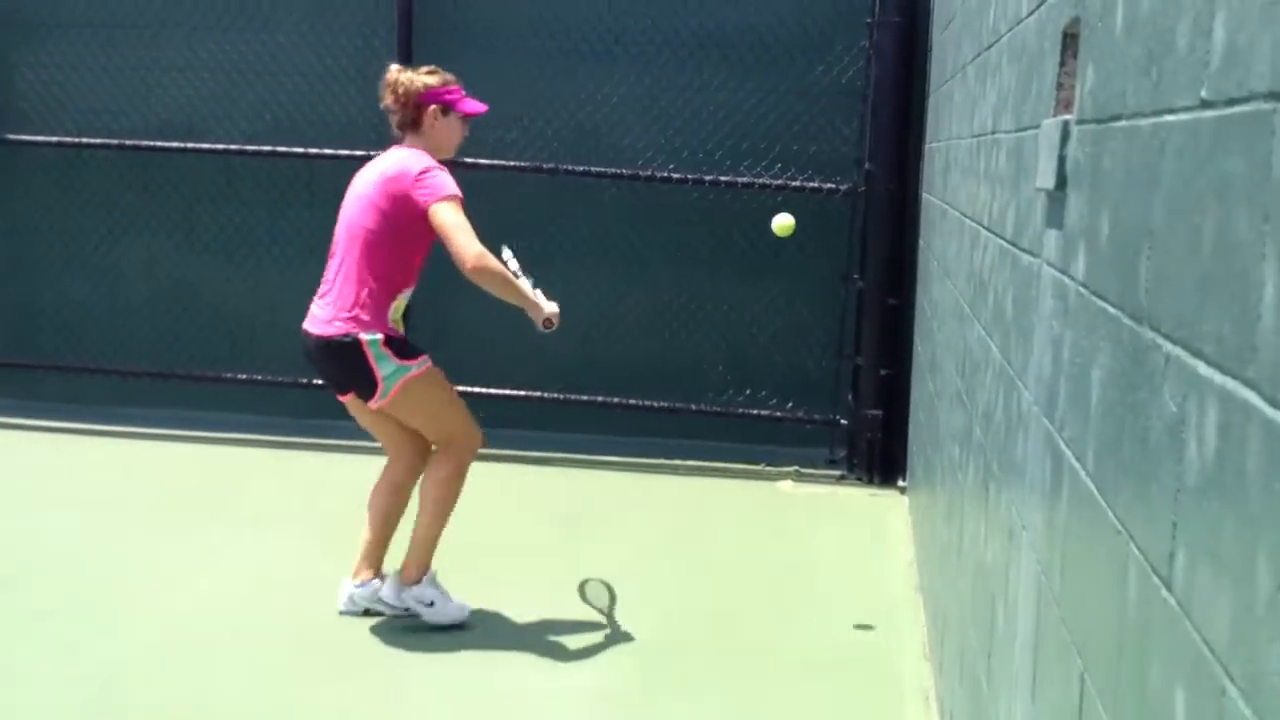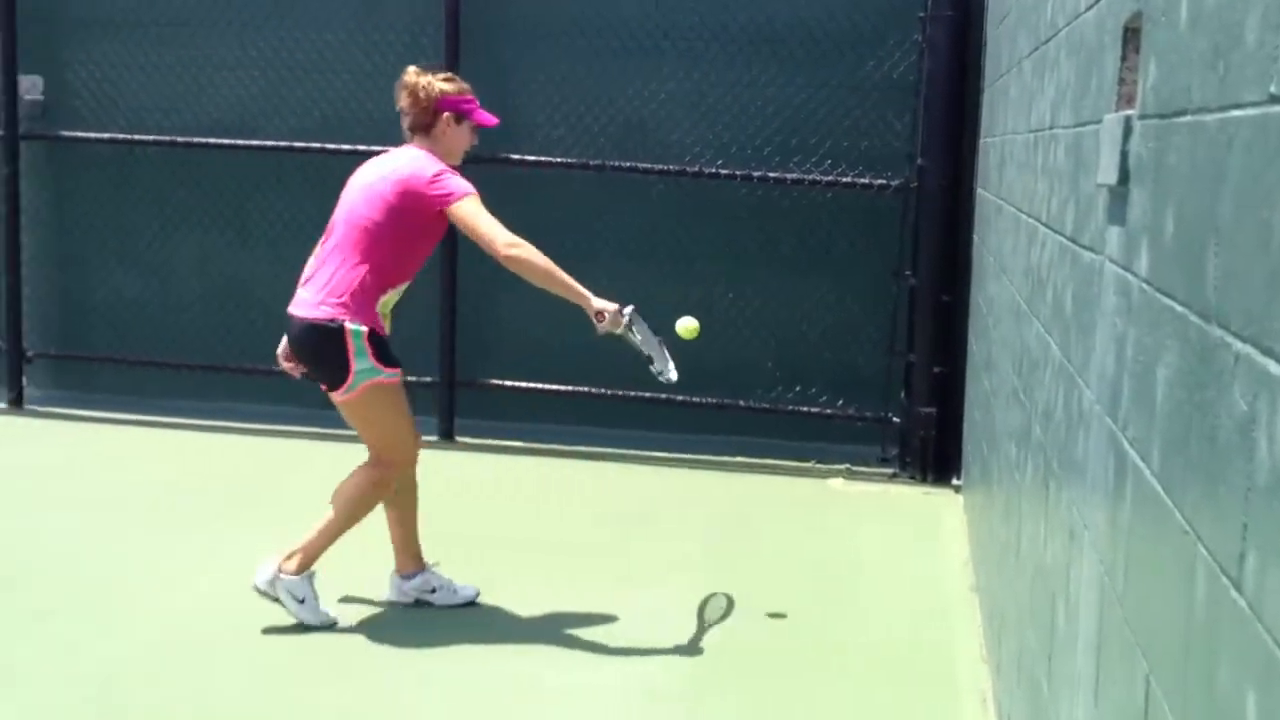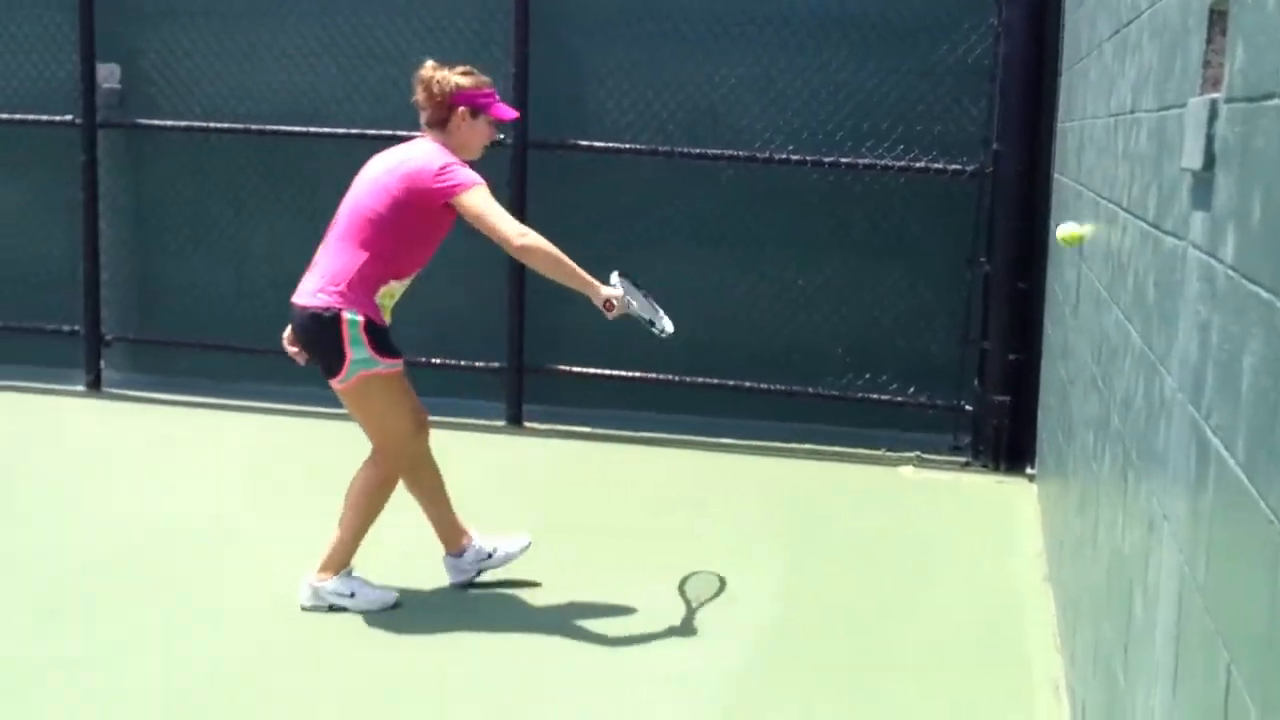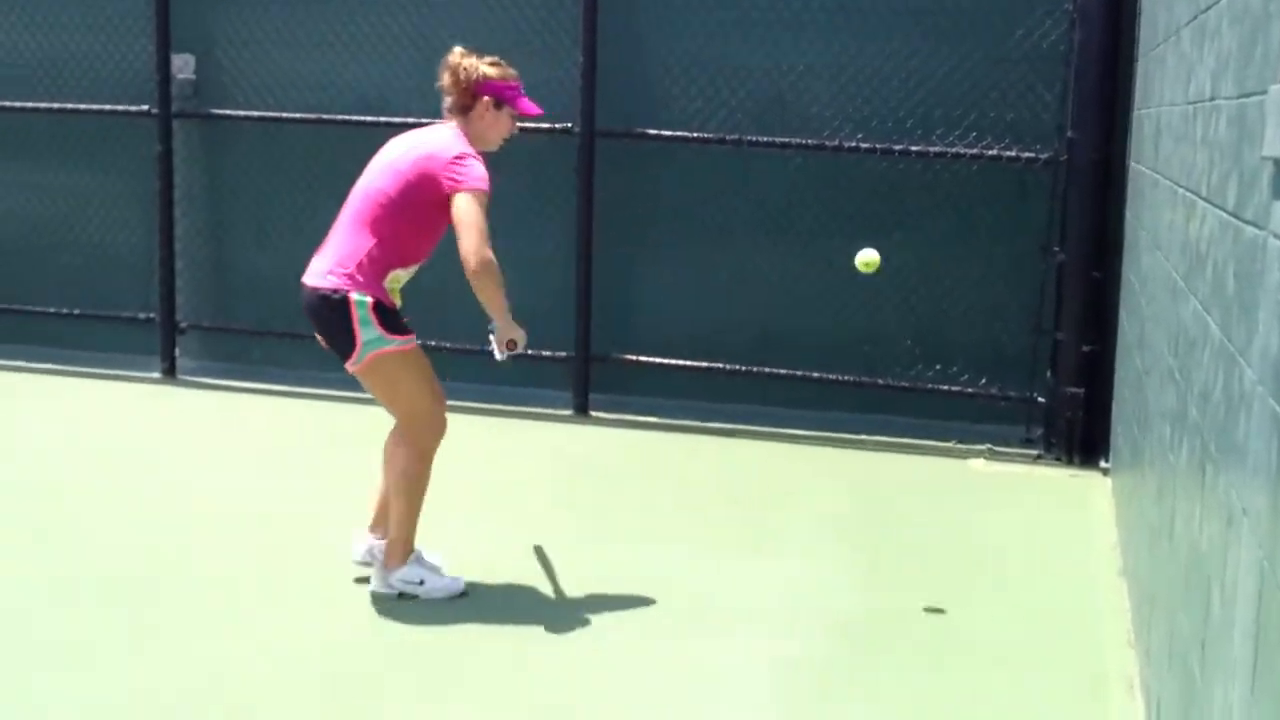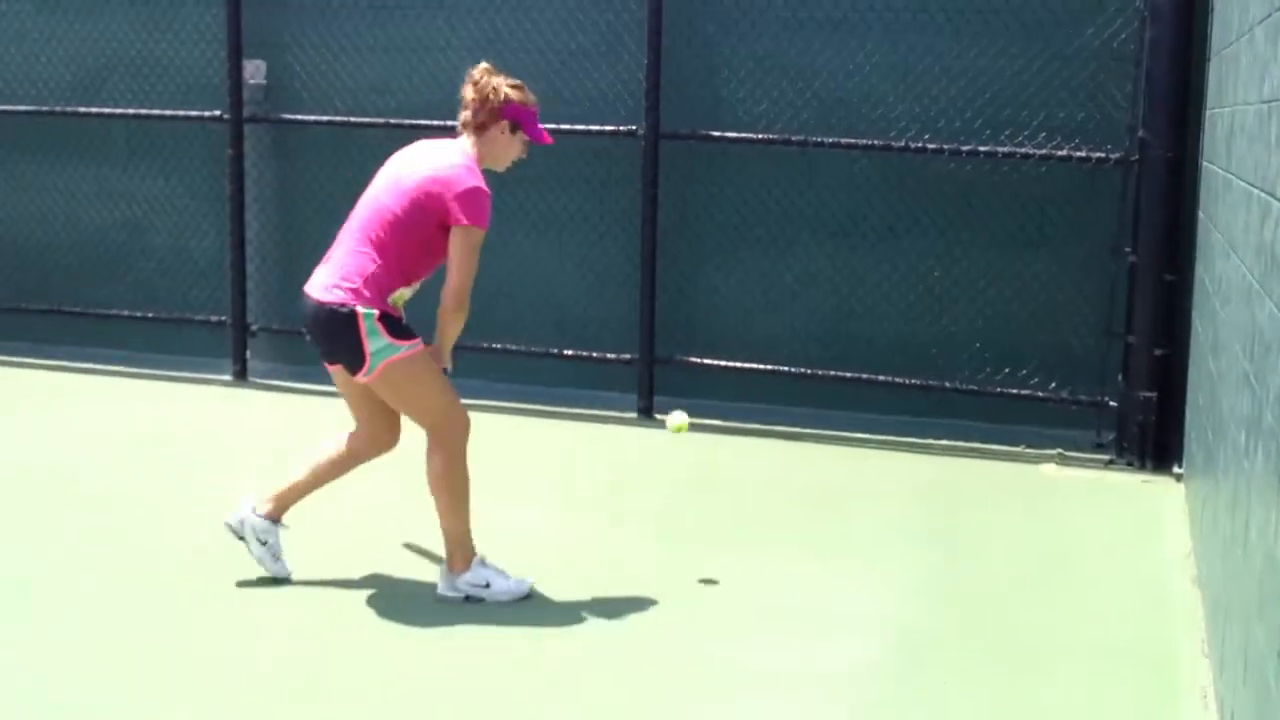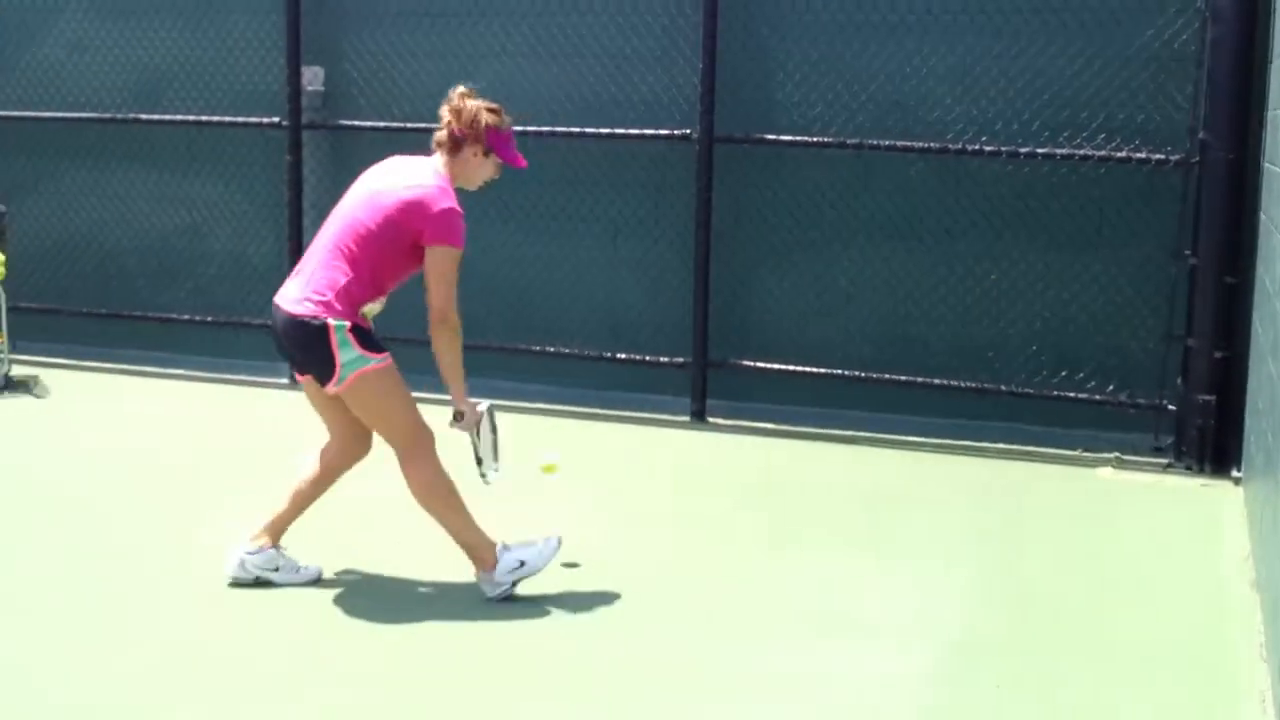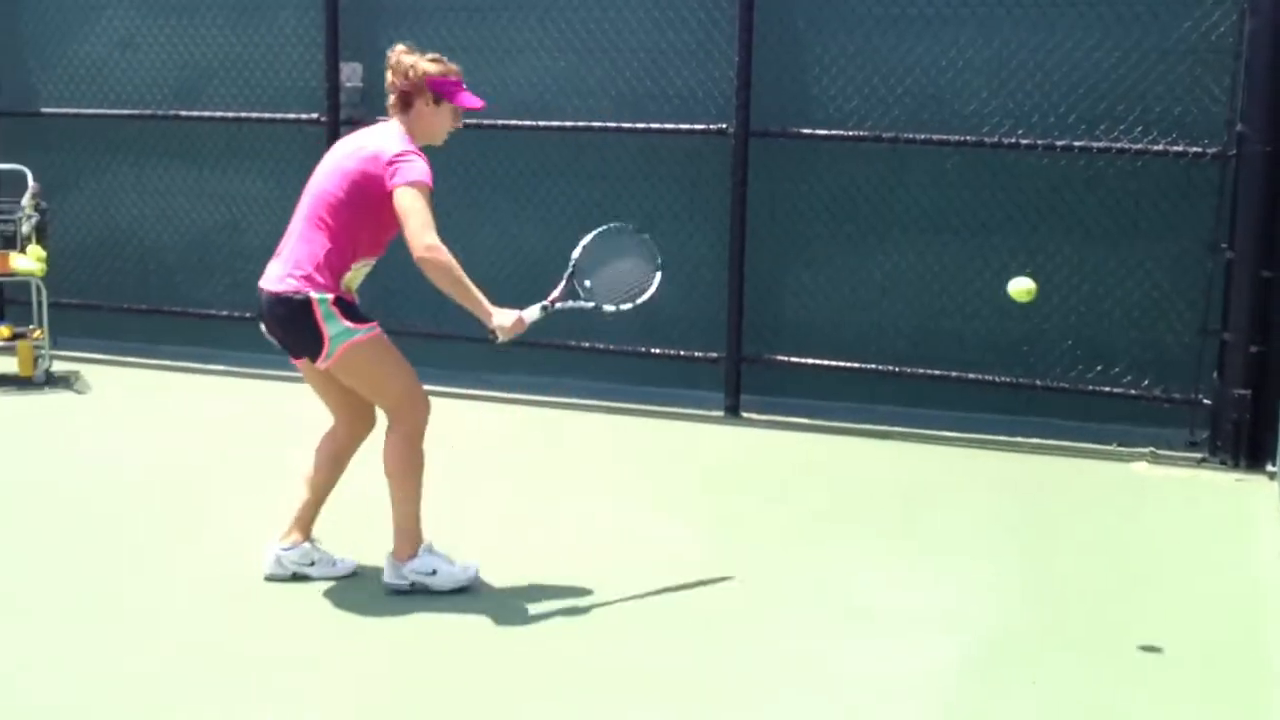
dt=0.2s
person 1, frame 1
left shoulder: (380, 168)
right shoulder: (427, 174)
right elbow: (474, 262)
right wrist: (534, 304)
left hip: (330, 335)
right hip: (363, 340)
left knee: (412, 453)
right knee: (462, 440)
left ankle: (365, 580)
right ankle: (414, 578)
person 1, frame 2
left shoulder: (381, 167)
right shoulder: (437, 177)
left elbow: (327, 249)
right elbow: (510, 251)
left wrist: (296, 334)
right wrist: (587, 300)
left hip: (314, 322)
right hip: (344, 331)
left knee: (398, 449)
right knee: (389, 459)
left ankle: (412, 573)
right ankle: (291, 568)
person 1, frame 3
left shoulder: (396, 159)
right shoulder: (444, 170)
left elbow: (342, 240)
right elbow: (519, 241)
left wrist: (301, 320)
right wrist: (594, 289)
left hip: (320, 311)
right hip: (344, 320)
left knee: (412, 427)
right knee: (396, 448)
left ankle: (461, 550)
right ankle: (330, 576)
person 1, frame 4
left shoulder: (416, 142)
right shoulder: (462, 162)
right elbow: (478, 263)
right wrist: (505, 323)
left hip: (335, 291)
right hip: (352, 300)
left knee: (421, 413)
right knee: (426, 423)
left ankle: (382, 537)
right ankle: (399, 564)
person 1, frame 5
left shoulder: (421, 151)
right shoulder: (469, 188)
right elbow: (456, 296)
right wrist: (442, 352)
left hip: (328, 300)
right hip: (357, 314)
left knee: (375, 434)
right knee: (450, 426)
left ankle: (263, 513)
right ankle: (463, 569)
person 1, frame 6
left shoulder: (396, 168)
right shoulder: (441, 208)
right elbow: (442, 316)
right wrist: (460, 394)
left hip: (295, 314)
right hip: (328, 326)
left knee: (351, 443)
right knee: (414, 443)
left ankle: (260, 547)
right ankle: (492, 563)
person 1, frame 7
left shoulder: (364, 141)
right shoulder: (403, 159)
right elbow: (427, 250)
right wrist: (491, 314)
left hip: (283, 294)
right hip: (312, 301)
left knee: (355, 419)
right knee: (410, 408)
left ankle: (293, 543)
right ankle: (408, 555)
